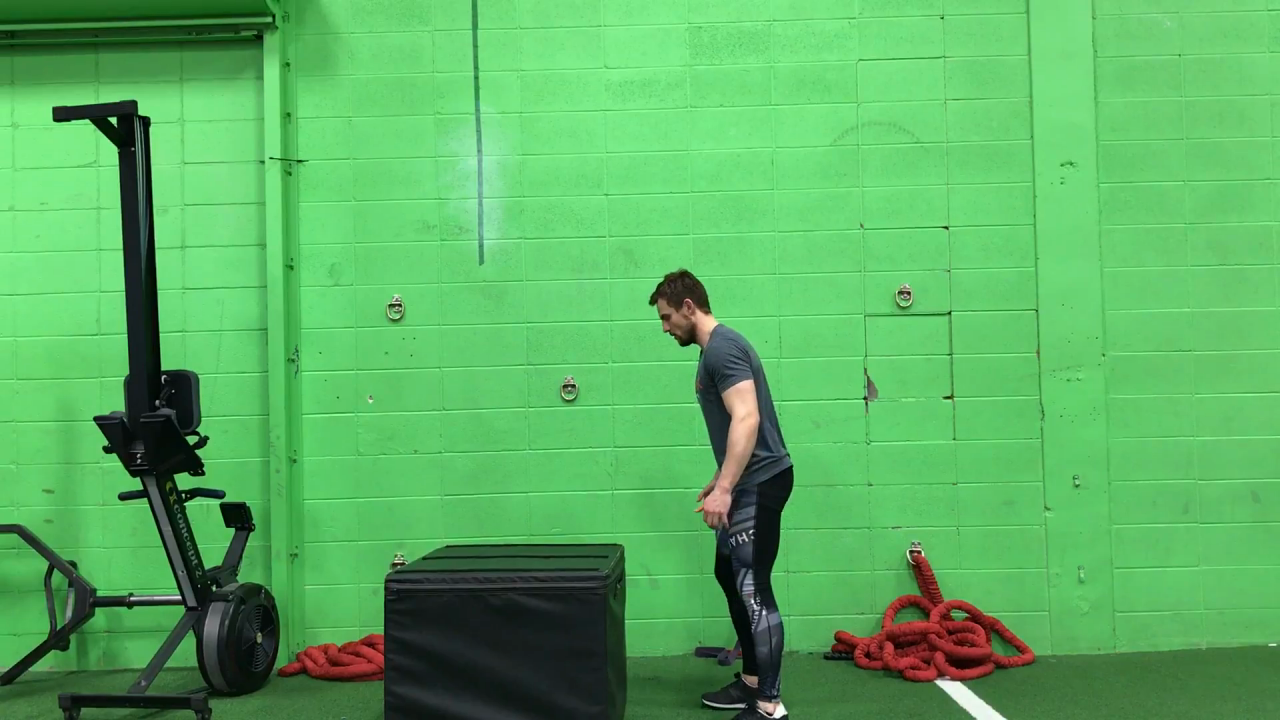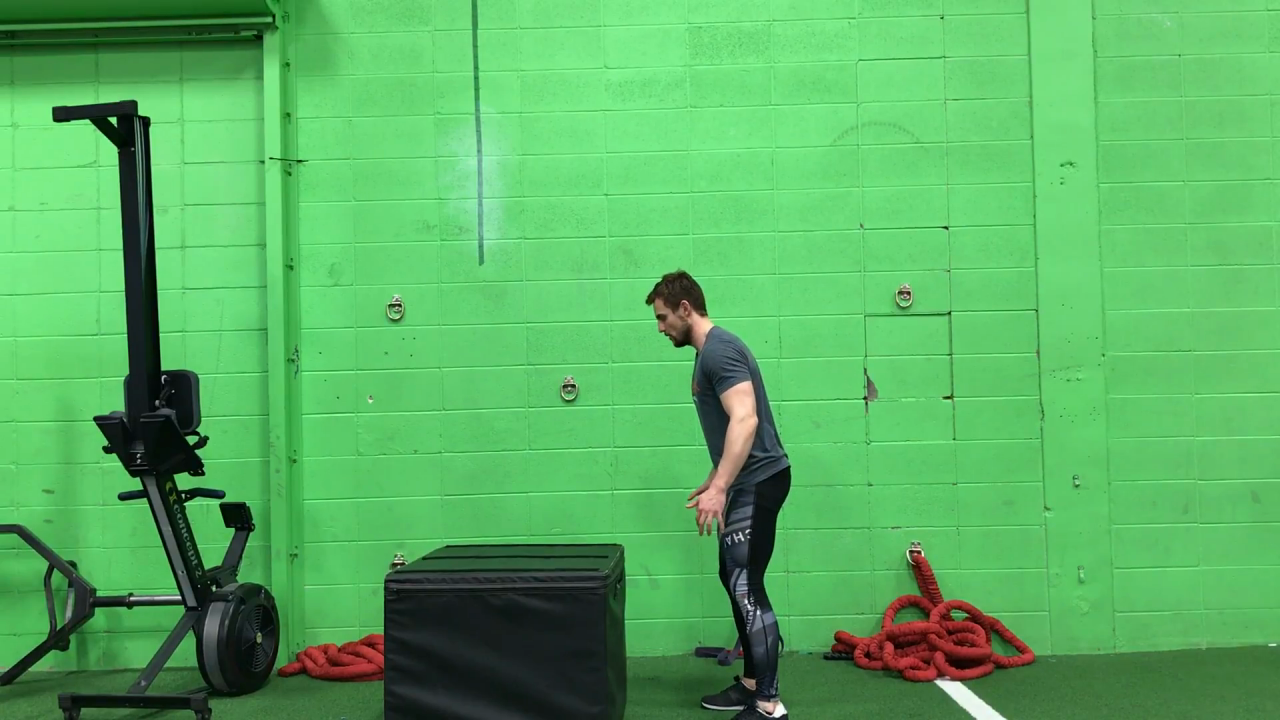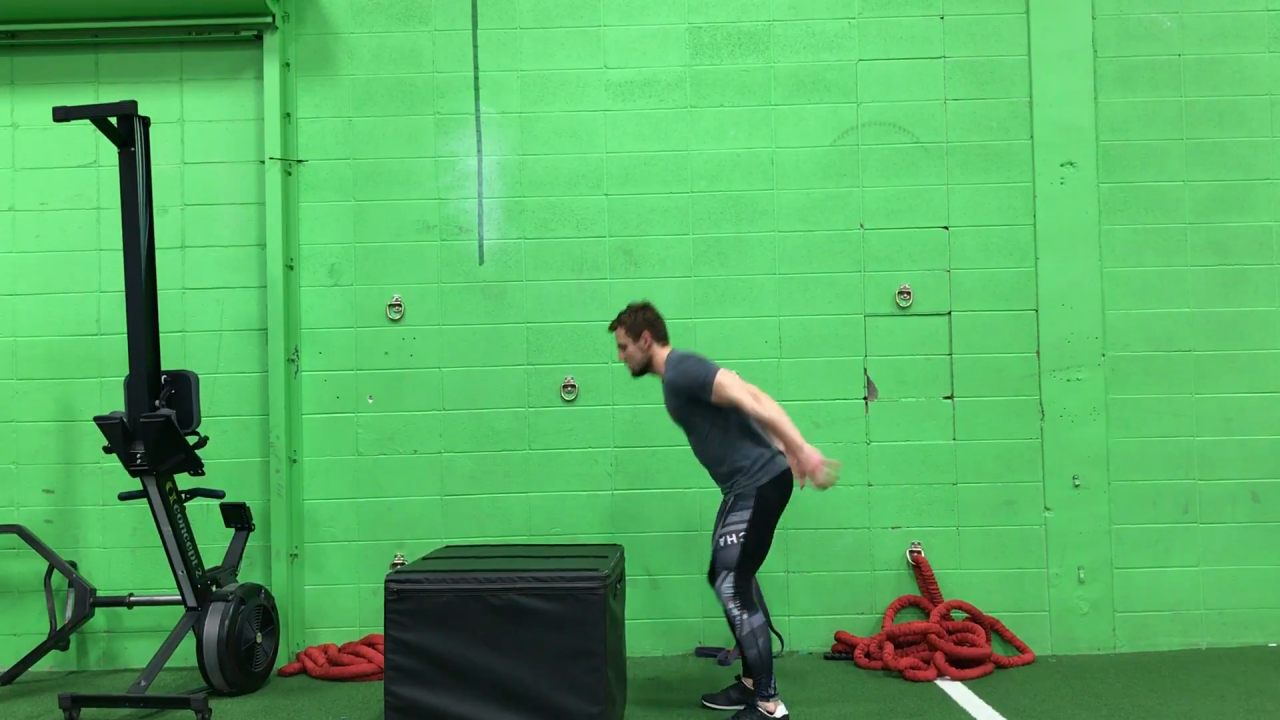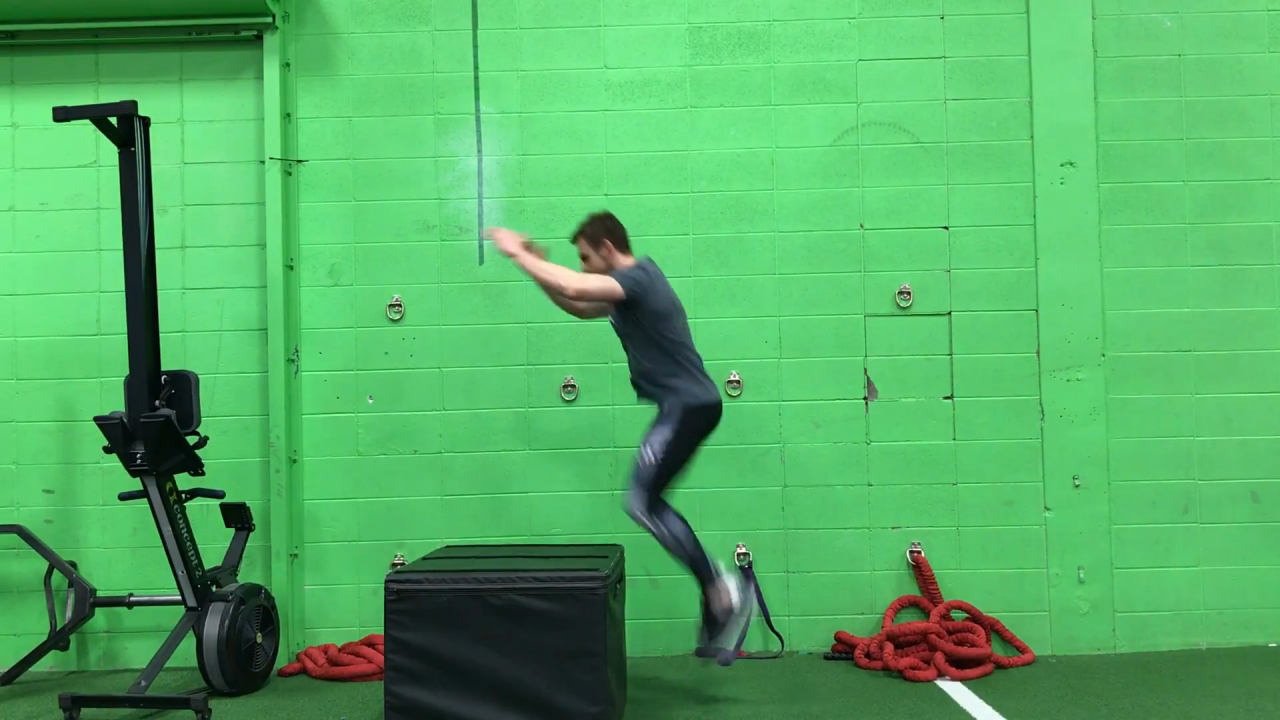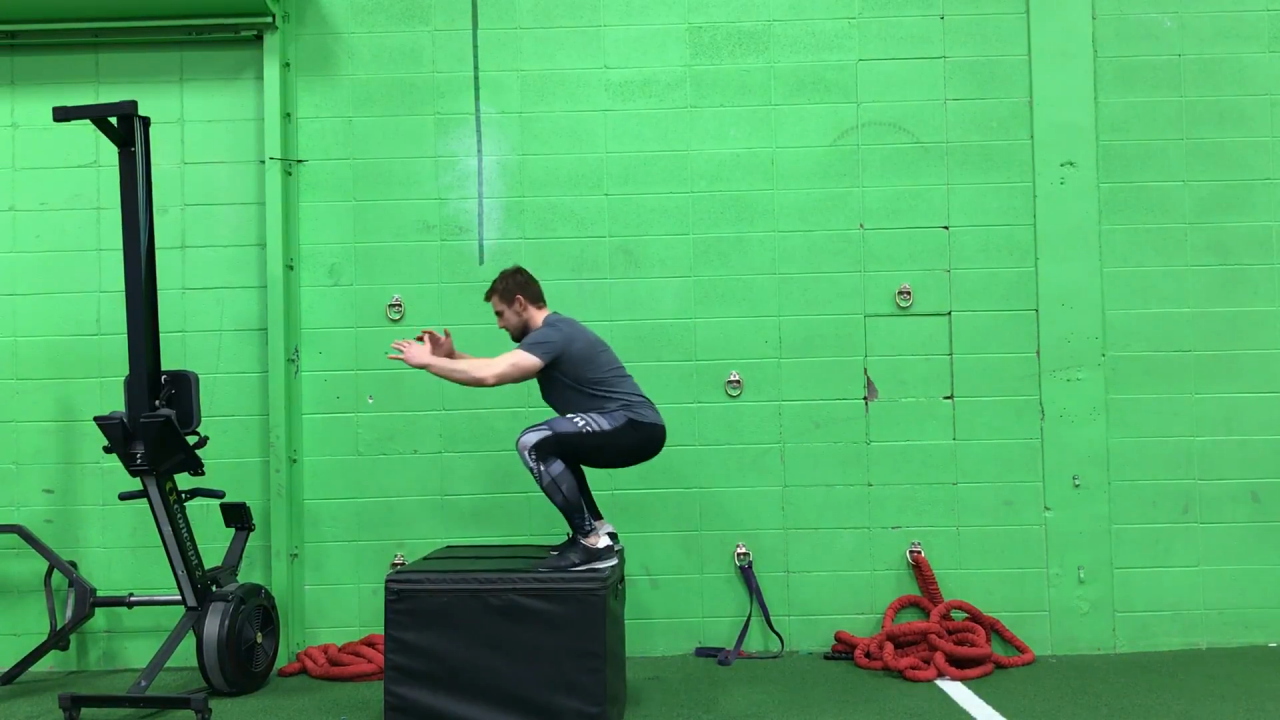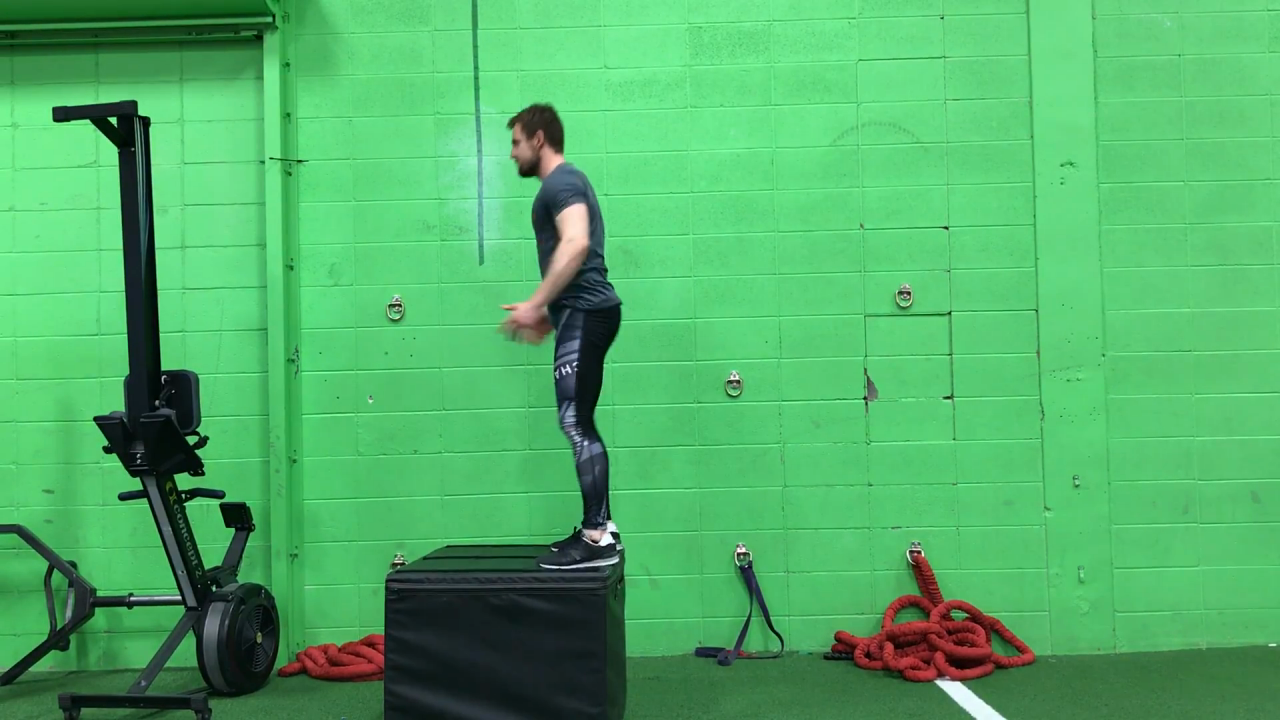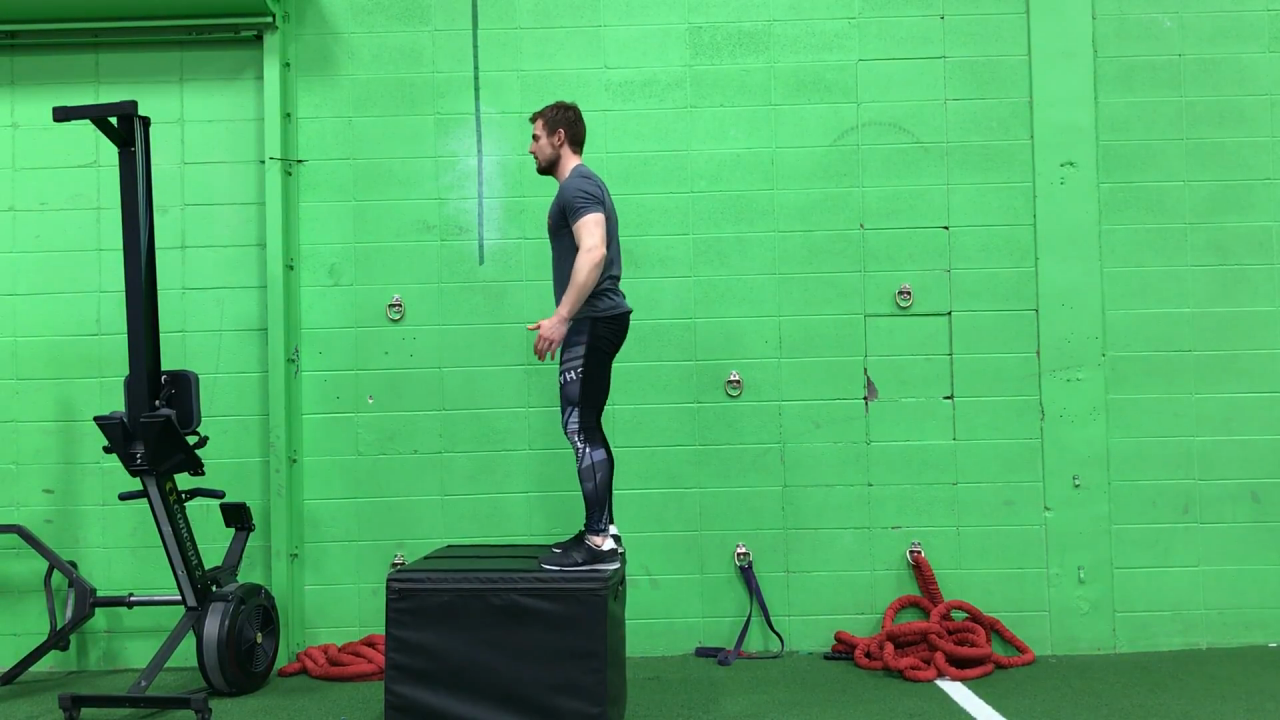
dt=0.5s
person 1, frame 1
left shoulder: (723, 348)
right shoulder: (713, 349)
left elbow: (746, 420)
left wrist: (723, 489)
right wrist: (719, 481)
left hip: (758, 483)
right hip: (746, 483)
left knee: (752, 587)
right knee: (730, 578)
right ankle: (752, 679)
person 1, frame 2
left shoulder: (719, 350)
right shoulder: (709, 351)
left elbow: (745, 421)
left wrist: (718, 489)
right wrist: (713, 480)
left hip: (757, 482)
right hip: (746, 482)
left knee: (746, 588)
right knee: (735, 583)
right ankle: (752, 684)
person 1, frame 3
left shoulder: (683, 373)
right shoulder: (680, 376)
left elbow: (749, 398)
right elbow: (747, 410)
left wrist: (801, 448)
right wrist: (788, 456)
left hip: (760, 483)
right hip: (748, 485)
left knee: (732, 588)
right knee: (726, 581)
right ankle: (752, 684)
person 1, frame 4
left shoulder: (637, 278)
right shoulder: (633, 281)
left elbow: (572, 286)
right elbow: (580, 304)
left wrist: (519, 255)
right wrist: (534, 262)
left hip: (690, 407)
right hip: (684, 405)
left knee: (641, 501)
right knee: (647, 501)
left ankle: (722, 590)
right ankle: (719, 598)
person 1, frame 5
left shoulder: (551, 336)
right shoulder: (553, 332)
left elbow: (489, 375)
right elbow: (504, 371)
left wrist: (429, 363)
right wrist: (452, 357)
left hip: (636, 429)
right hip: (633, 426)
left knee: (534, 443)
right knee: (549, 446)
left ankle: (592, 542)
right ankle: (597, 529)
person 1, frame 6
left shoulder: (561, 181)
right shoulder: (566, 183)
left elbow: (575, 244)
left wrist: (537, 304)
right wrist: (548, 313)
left hip: (584, 313)
right hip: (585, 312)
left knee: (575, 421)
right knee: (579, 421)
left ankle: (596, 537)
right ankle: (600, 527)
person 1, frame 7
left shoulder: (577, 186)
right shoulder: (584, 185)
left elbow: (593, 253)
left wrist: (560, 318)
right wrist: (565, 314)
left hip: (593, 321)
right hip: (601, 318)
left knee: (580, 428)
right knee: (584, 426)
left ankle: (599, 541)
right ankle: (600, 529)
